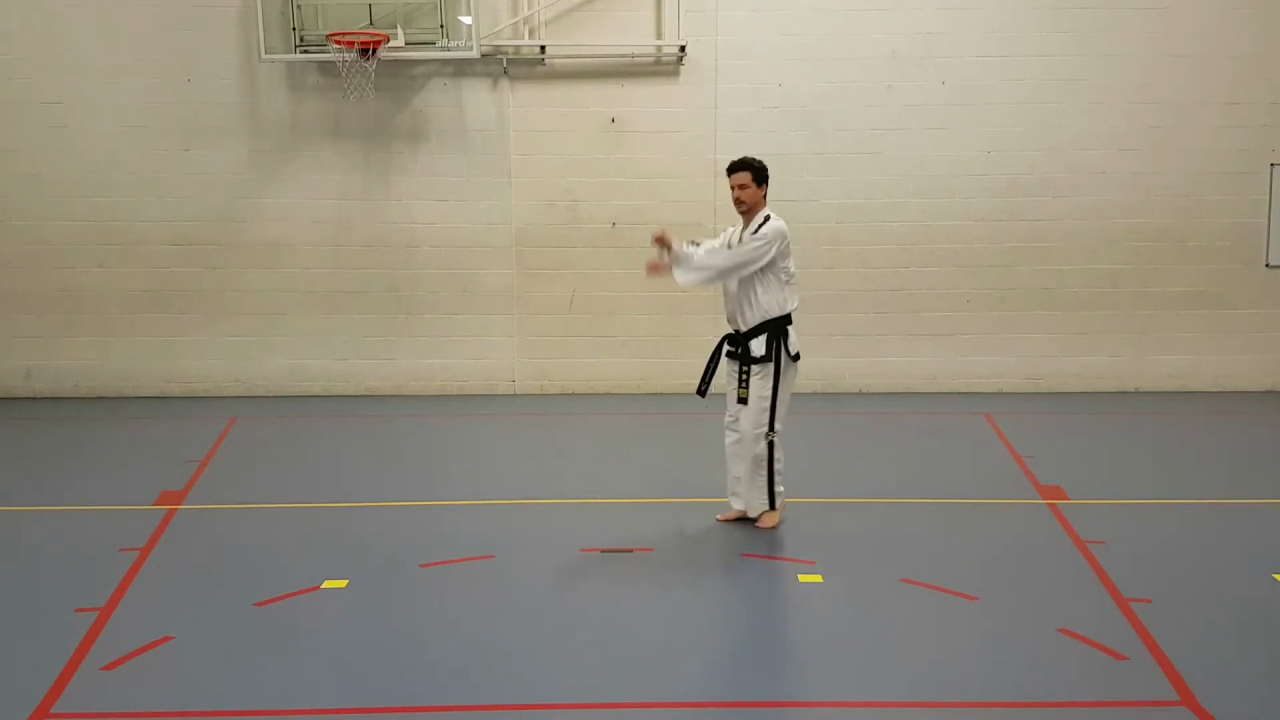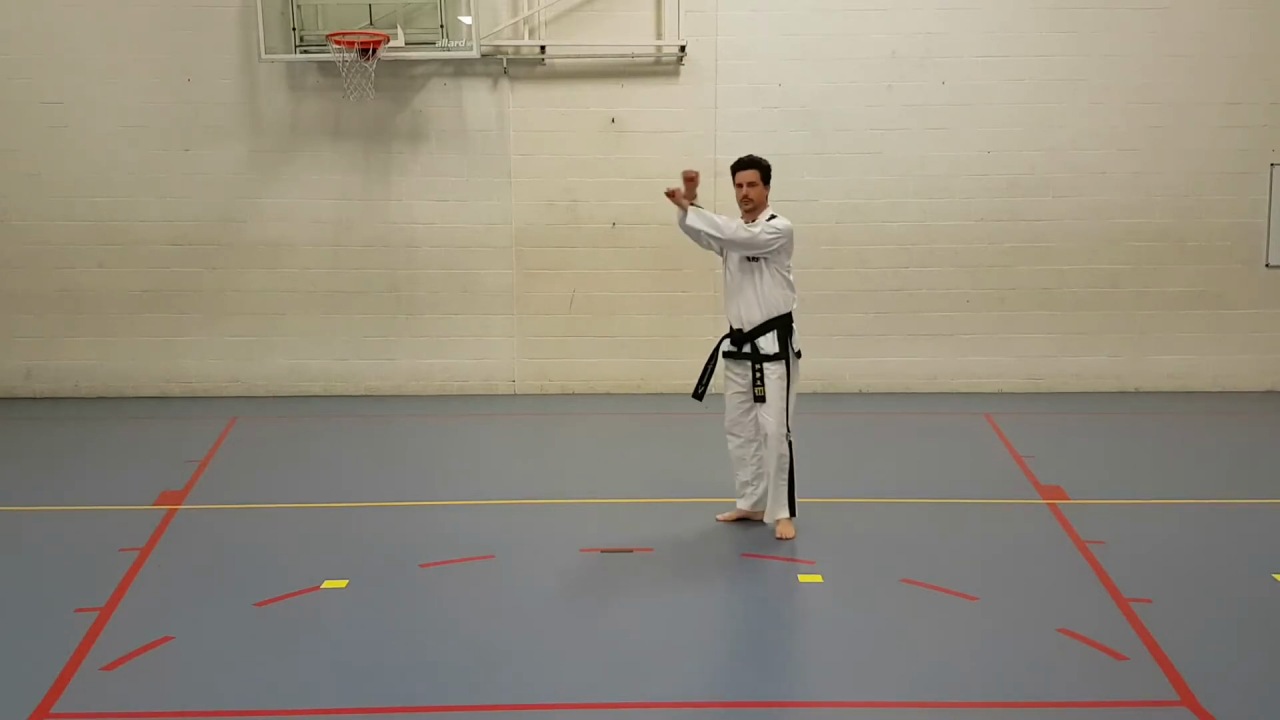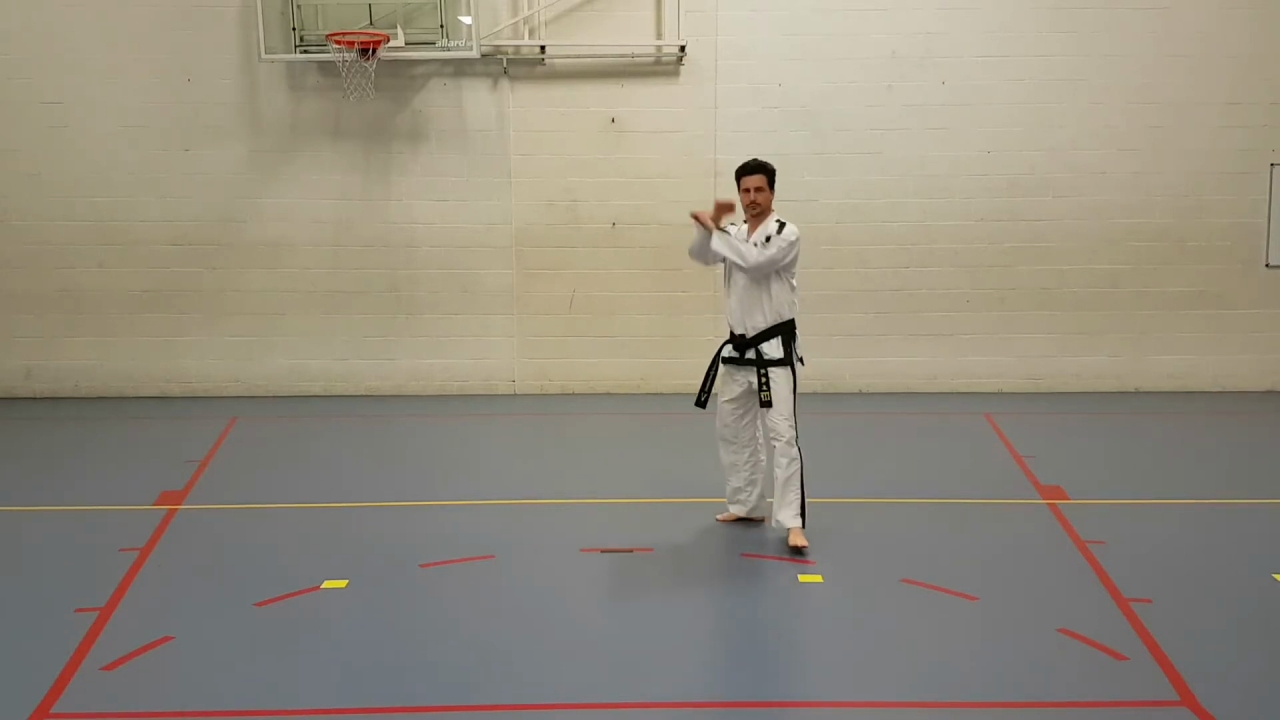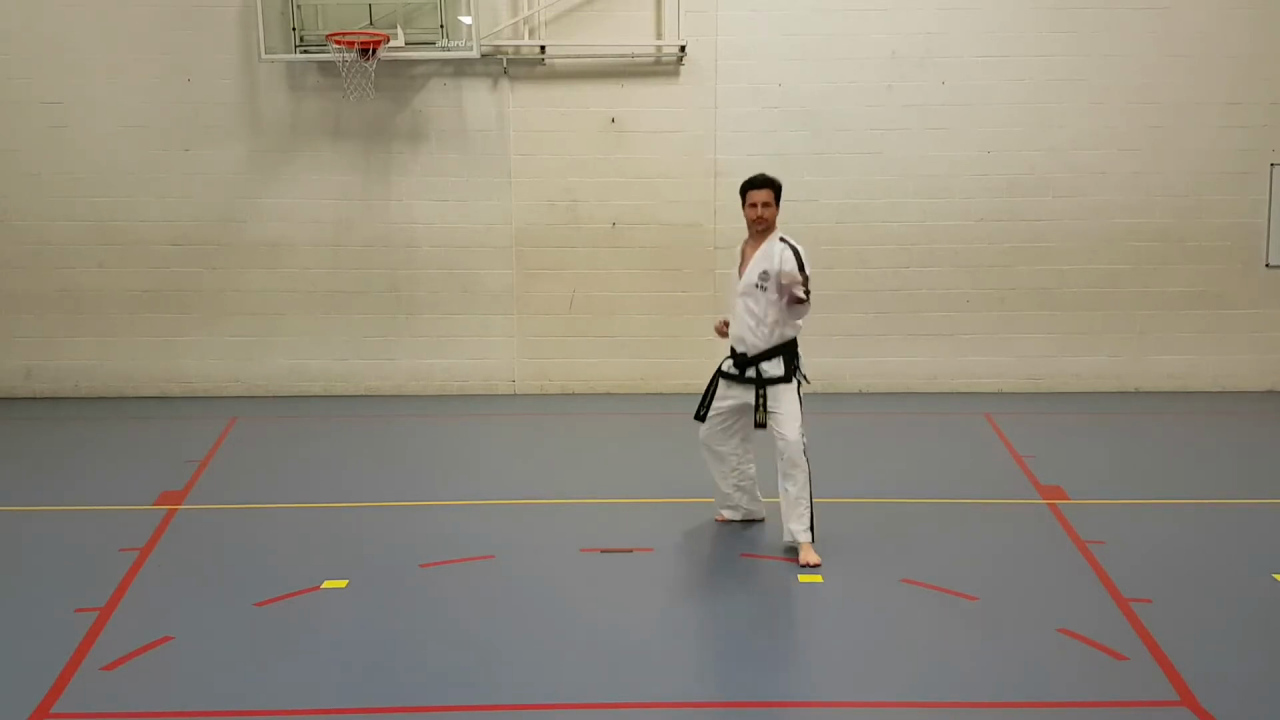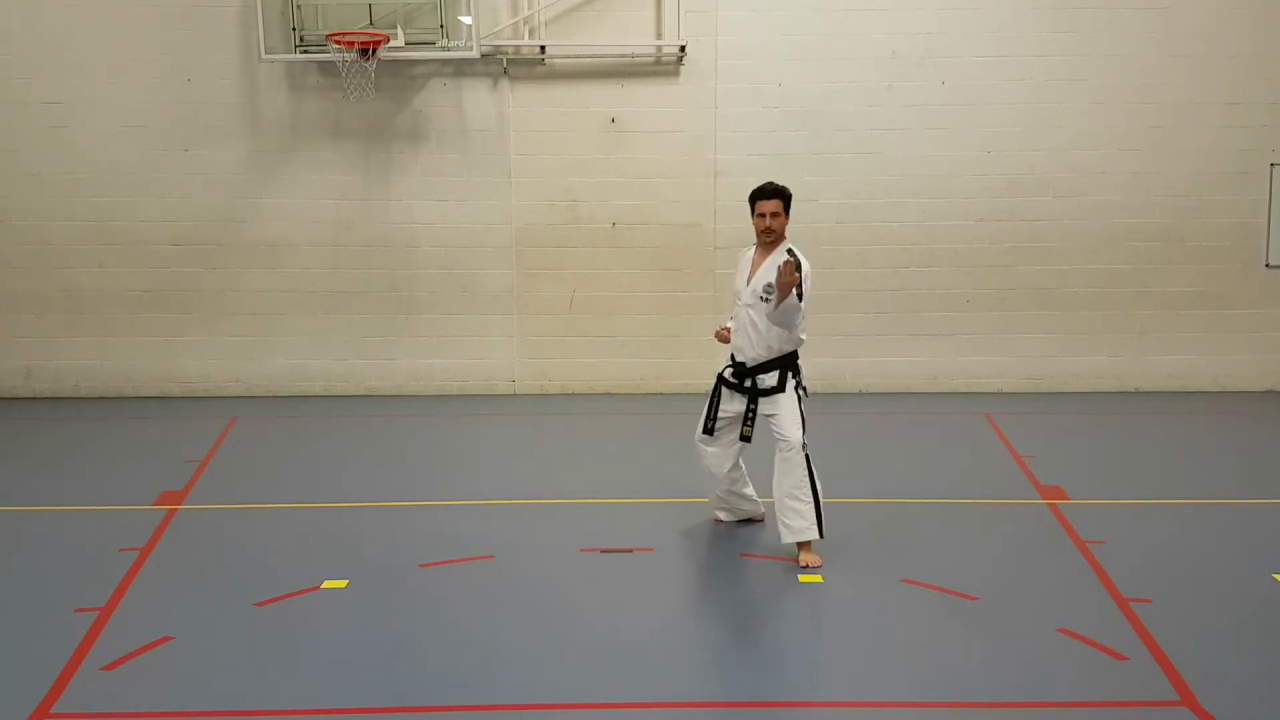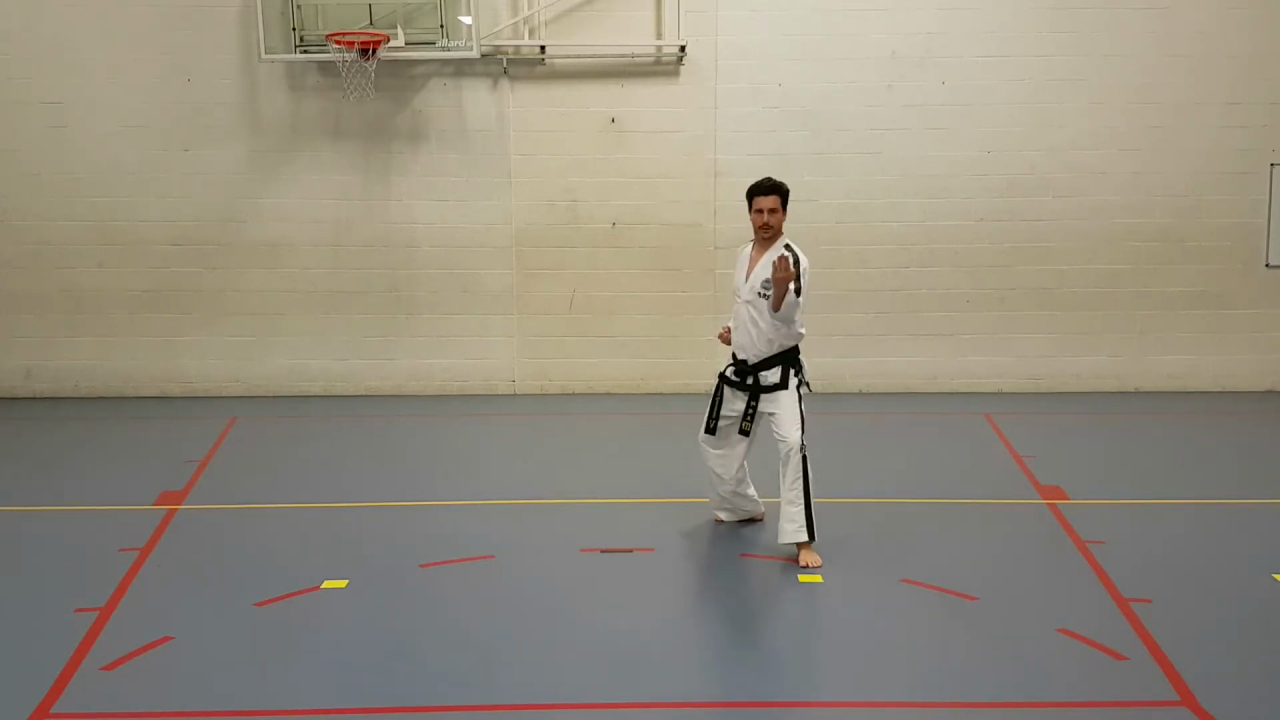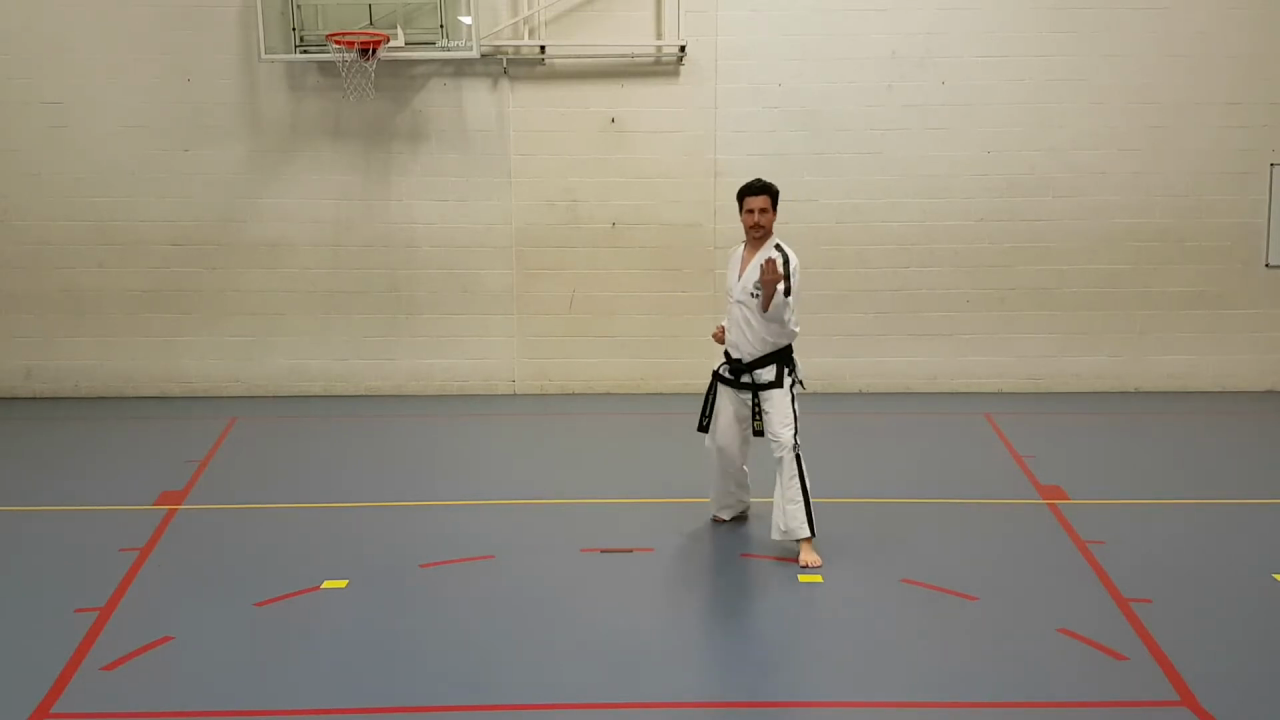
dt=0.2s
person 1, frame 1
left shoulder: (773, 231)
right shoulder: (736, 233)
left elbow: (730, 262)
right elbow: (706, 254)
left wrist: (674, 266)
right wrist: (673, 248)
left hip: (770, 344)
right hip: (746, 344)
left knee: (758, 427)
right knee: (736, 425)
left ankle: (770, 503)
right ankle: (748, 503)
person 1, frame 2
left shoulder: (779, 229)
right shoulder: (735, 229)
left elbow: (736, 235)
right elbow: (705, 233)
left wrist: (688, 208)
right wrist: (688, 201)
left hip: (773, 344)
right hip: (740, 344)
left knee: (773, 428)
right knee: (739, 428)
left ankle: (782, 513)
right ankle: (751, 504)
person 1, frame 3
left shoulder: (786, 234)
right shoulder: (733, 235)
left elbow: (755, 259)
right elbow: (701, 253)
left wrist: (712, 230)
right wrist: (711, 225)
left hip: (775, 350)
right hip: (738, 349)
left knee: (782, 433)
right knee: (733, 432)
left ankle: (792, 523)
right ankle: (747, 506)
person 1, frame 4
left shoulder: (789, 252)
right shoulder: (739, 251)
left elbow: (798, 309)
left wrist: (794, 296)
right wrist: (726, 323)
left hip: (777, 367)
right hip: (738, 365)
left knee: (790, 445)
right knee: (715, 437)
left ankle: (802, 538)
right ankle: (744, 507)
person 1, frame 5
left shoulder: (794, 265)
right shoulder: (746, 257)
left elbow: (784, 321)
left wrist: (788, 295)
right wrist: (730, 328)
left hip: (778, 377)
right hip: (739, 373)
left knee: (792, 445)
right knee: (712, 444)
left ankle: (804, 540)
right ankle: (743, 506)
person 1, frame 6
left shoulder: (793, 260)
right shoulder: (744, 254)
left elbow: (786, 318)
left wrist: (782, 290)
right wrist: (732, 328)
left hip: (779, 373)
right hip: (740, 372)
left knee: (791, 445)
right knee: (716, 444)
left ankle: (802, 540)
right ankle: (743, 507)
person 1, frame 7
left shoulder: (783, 259)
right shoulder: (737, 255)
left elbow: (778, 319)
left wrist: (770, 291)
right wrist: (726, 328)
left hip: (773, 371)
right hip: (734, 369)
left knee: (785, 445)
right knee: (724, 445)
left ankle: (803, 537)
right ankle: (733, 504)
